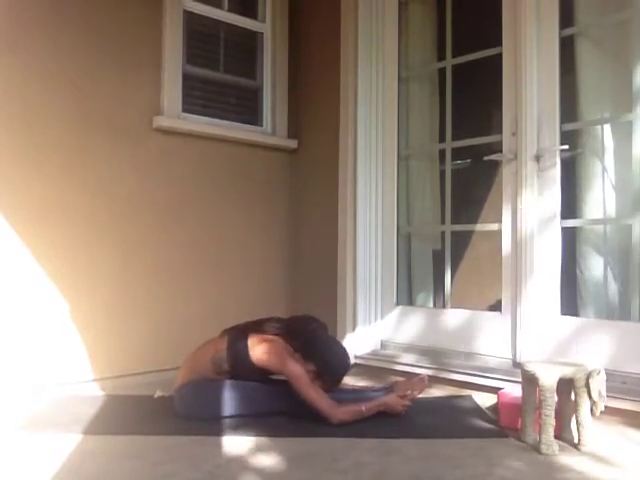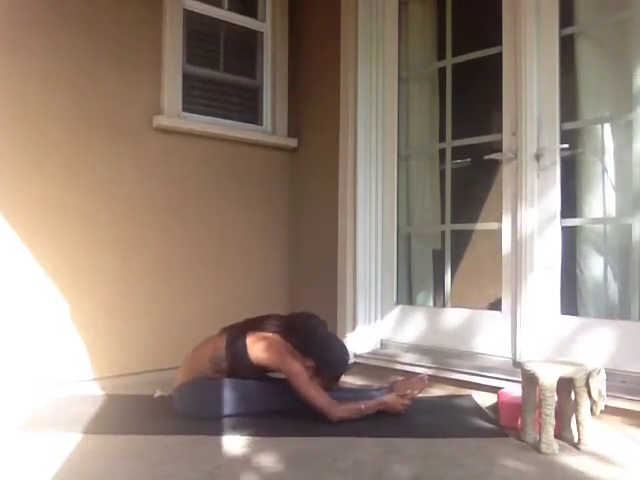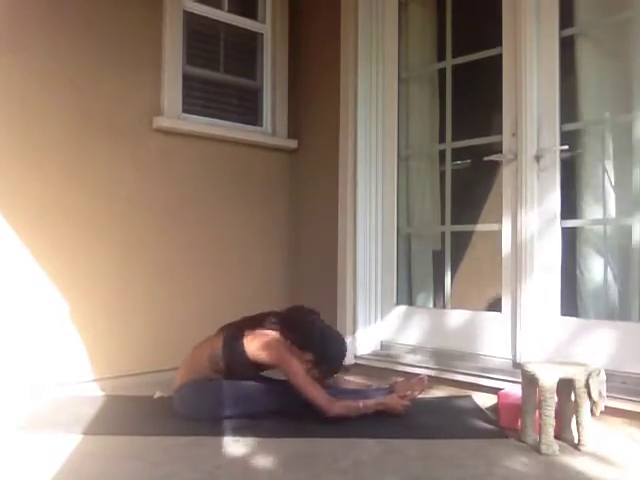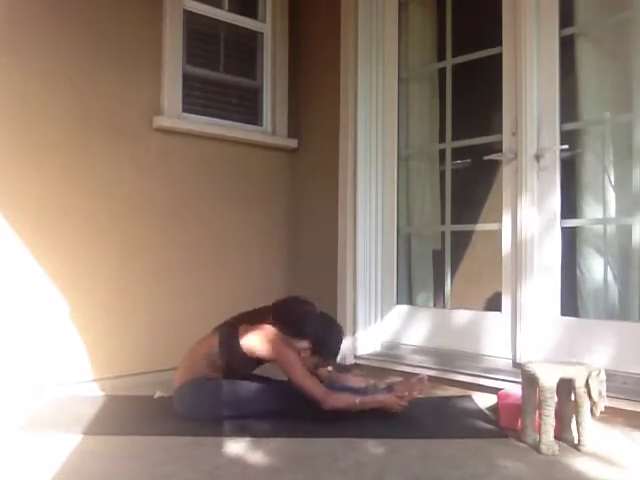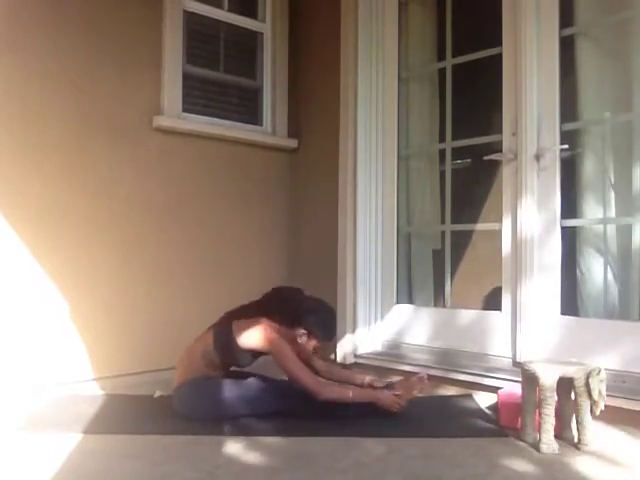
dt=0.1s
person 1, frame 1
left shoulder: (292, 344)
right shoulder: (283, 357)
left elbow: (322, 391)
right elbow: (334, 414)
left wrist: (381, 394)
right wrist: (383, 404)
left hip: (209, 384)
right hip: (194, 394)
left knee: (296, 394)
right knee: (286, 399)
left ankle: (385, 392)
person 1, frame 2
left shoulder: (289, 340)
right shoulder: (282, 354)
left elbow: (320, 389)
right elbow: (333, 411)
left wrist: (381, 393)
right wrist: (382, 403)
left hip: (207, 385)
right hip: (194, 393)
left knee: (298, 393)
right knee: (286, 398)
left ankle: (386, 391)
person 1, frame 3
left shoulder: (288, 338)
right shoulder: (280, 350)
left elbow: (320, 383)
right elbow: (329, 408)
left wrist: (378, 393)
right wrist: (381, 403)
left hip: (210, 384)
right hip: (195, 394)
left knee: (295, 393)
right knee: (286, 398)
left ankle: (386, 392)
person 1, frame 4
left shoulder: (285, 331)
right shoulder: (276, 343)
left elbow: (321, 374)
right elbow: (326, 400)
left wrist: (366, 386)
right wrist: (379, 400)
left hip: (209, 384)
right hip: (195, 394)
left knee: (296, 391)
right knee: (287, 399)
left ankle: (386, 391)
person 1, frame 5
left shoulder: (280, 326)
right shoulder: (270, 334)
left elbow: (317, 366)
right elbow: (318, 390)
left wrist: (363, 380)
right wrist: (372, 396)
left hip: (209, 383)
right hip: (194, 394)
left knee: (296, 390)
right knee: (287, 397)
left ankle: (387, 395)
right ankle: (389, 399)
